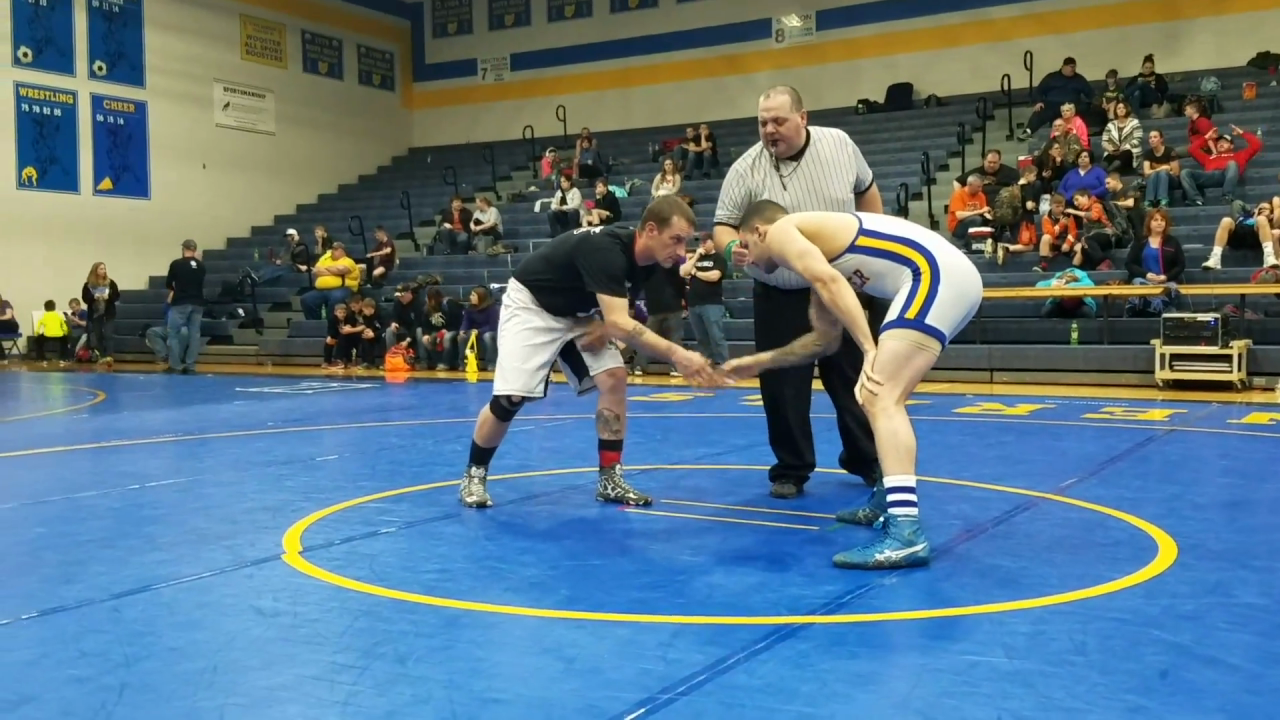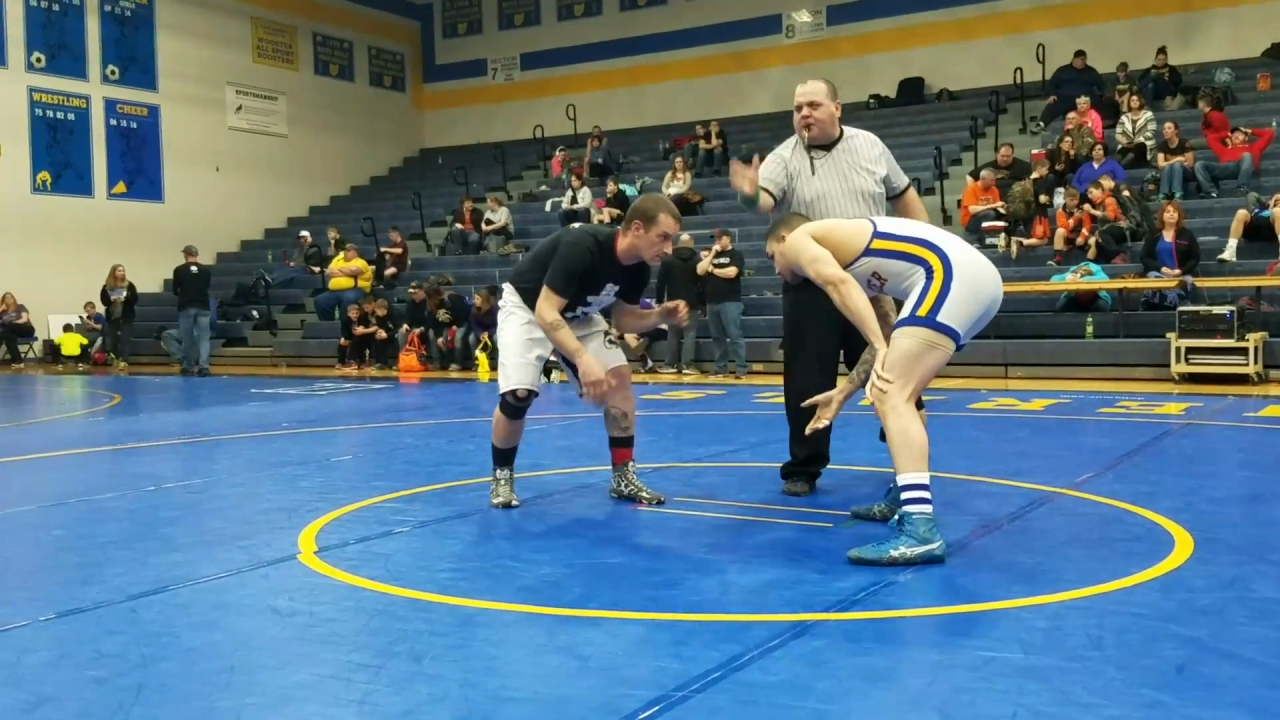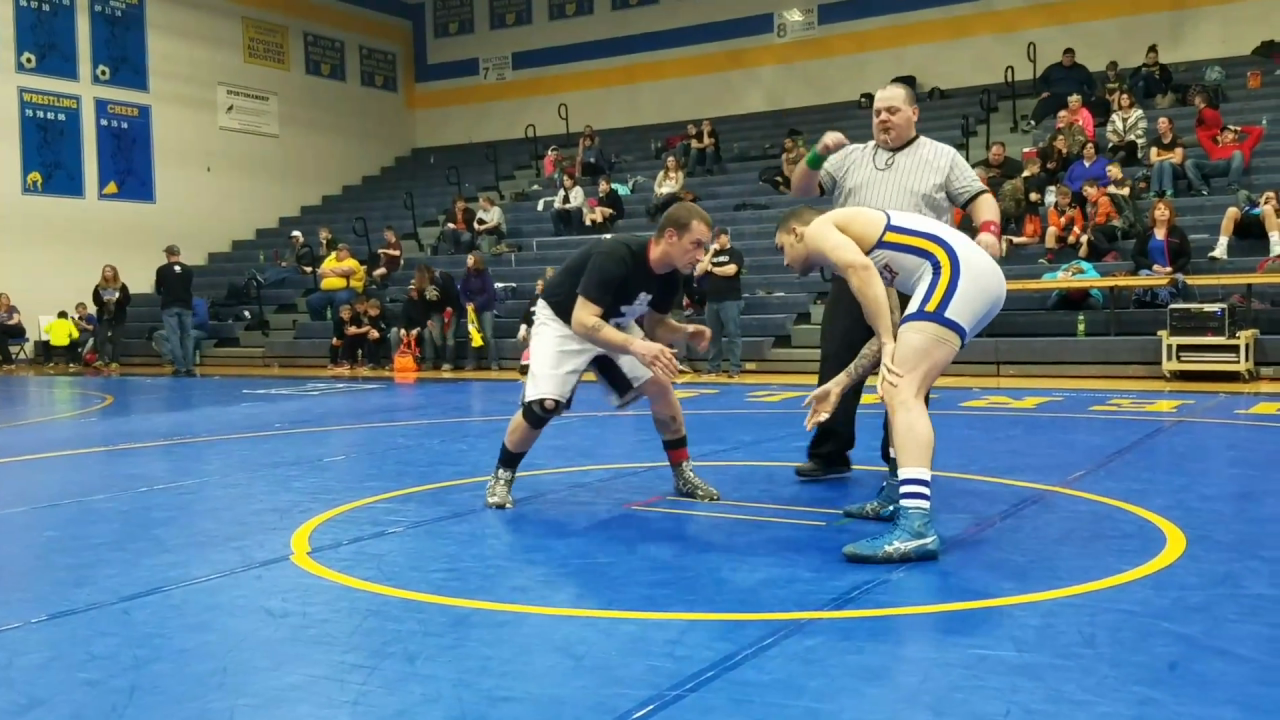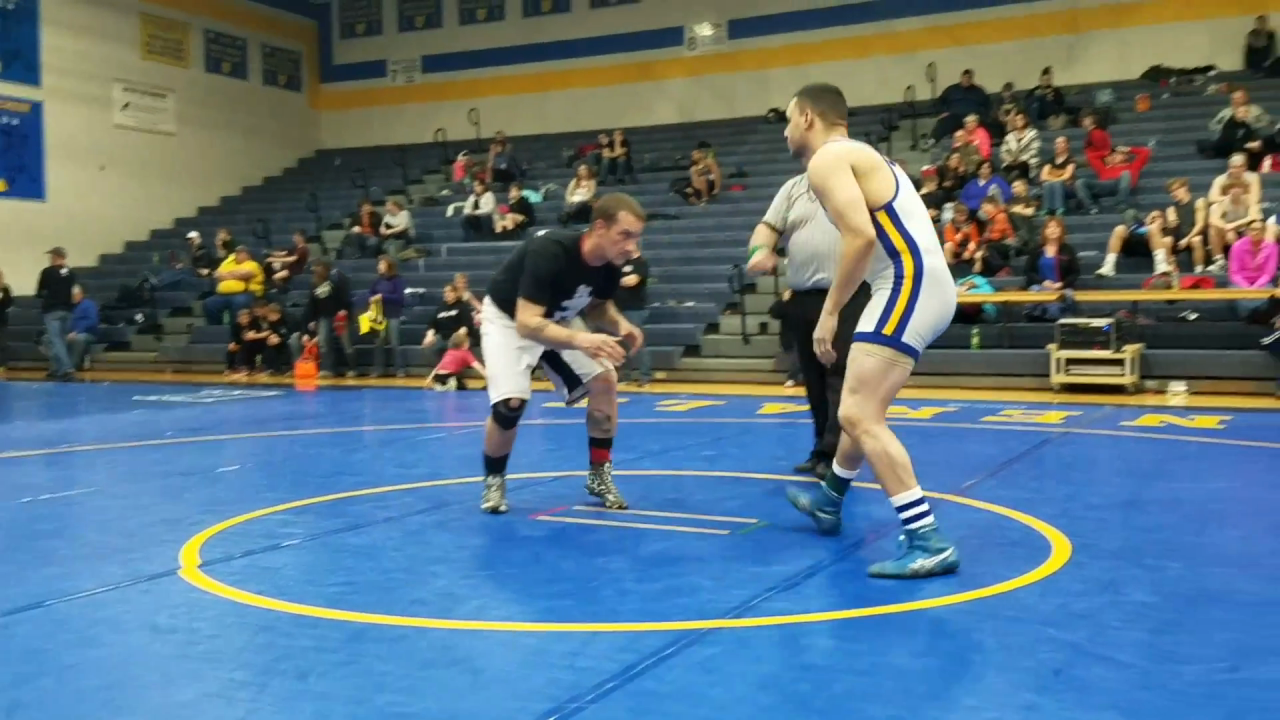
dt=0.5s
person 1, frame 1
left shoulder: (780, 231)
right shoulder: (811, 243)
left elbow: (830, 281)
right elbow: (826, 338)
left wrist: (870, 351)
right wrist: (760, 362)
left hip: (935, 275)
right hip: (955, 275)
left knee: (879, 398)
right knee: (887, 395)
left ankle: (906, 534)
right ankle: (890, 501)
person 1, frame 2
left shoulder: (797, 239)
right shoulder: (846, 247)
left elbow: (838, 282)
left wrist: (881, 348)
right wrist: (842, 393)
left hip: (951, 275)
right hip: (978, 276)
left knee: (889, 397)
right knee: (897, 392)
left ankle: (921, 531)
right ankle: (905, 498)
person 1, frame 3
left shoulder: (818, 229)
right shoulder: (853, 238)
left elbow: (860, 268)
right elbow: (890, 328)
left wrist: (888, 343)
right wrist: (839, 385)
left hip: (958, 272)
right hip: (981, 274)
left knee: (901, 393)
right knee: (904, 386)
left ankle: (916, 526)
right ankle: (900, 496)
person 1, frame 4
left shoulder: (827, 160)
right shoulder: (857, 159)
left elbow: (860, 233)
left wrist: (830, 311)
left hip: (910, 287)
right hip: (918, 286)
left knee: (859, 416)
right knee: (858, 405)
left ankle: (927, 542)
right ankle: (829, 502)
person 2, frame 1
left shoulder: (839, 144)
right shoulder: (746, 169)
left elbow: (866, 191)
right elbow: (724, 224)
right wrist: (731, 248)
right hip: (780, 298)
left knee: (853, 381)
right knee: (783, 387)
left ankle: (867, 462)
right ankle: (791, 470)
person 2, frame 2
left shoulder: (870, 147)
right shoulder: (783, 158)
left elbow: (902, 193)
right elbow: (763, 199)
right wrist: (749, 194)
right hip: (810, 291)
right knee: (808, 383)
right ankle: (804, 468)
person 2, frame 3
left shoulder: (942, 156)
right shoulder: (850, 157)
left elbow: (979, 197)
right elbow: (802, 189)
left wrist: (988, 229)
right wrist: (818, 153)
right hip: (852, 281)
right knee: (837, 365)
left ankle: (902, 460)
right ankle: (829, 454)
person 2, frame 4
right shoulder: (793, 190)
right elbow: (768, 228)
right wrist: (757, 253)
left hip: (852, 300)
right hip: (805, 303)
left knee: (844, 378)
right knee: (817, 382)
left ankle: (836, 456)
right ankle: (825, 451)
person 3, frame 1
left shoulder: (648, 260)
right shoulder: (605, 248)
left elbow: (613, 309)
right elbow: (619, 324)
left wrist: (602, 326)
right wrist: (676, 354)
left hip: (578, 313)
right hip: (531, 305)
left knee: (614, 379)
right knee: (511, 398)
left ankle: (610, 479)
right ankle: (474, 474)
person 3, frame 2
left shoulder: (638, 266)
right shoulder: (582, 245)
left elbow: (624, 317)
right elbow: (545, 313)
left wrist: (660, 316)
right wrist: (583, 359)
left hip: (577, 314)
right hip: (526, 307)
left knee: (618, 378)
right knee: (518, 395)
left ankle: (623, 477)
right ankle: (502, 476)
person 3, frame 3
left shoulder: (670, 276)
right shoulder: (616, 256)
left elbow: (658, 325)
right elbow: (582, 322)
left wrist: (684, 332)
right wrist: (634, 346)
left hip: (613, 324)
right hip: (560, 320)
left knee: (660, 387)
right knee: (543, 405)
left ankle: (683, 474)
right ankle: (502, 475)
person 3, frame 4
left shoulder: (611, 265)
right shoulder: (548, 251)
left elbow: (599, 307)
right elbow: (526, 323)
left wrist: (620, 326)
right wrist: (579, 340)
left hip: (559, 321)
right hip: (509, 318)
left knee: (604, 382)
right knee: (510, 405)
left ankle: (600, 476)
right ankle: (493, 482)
